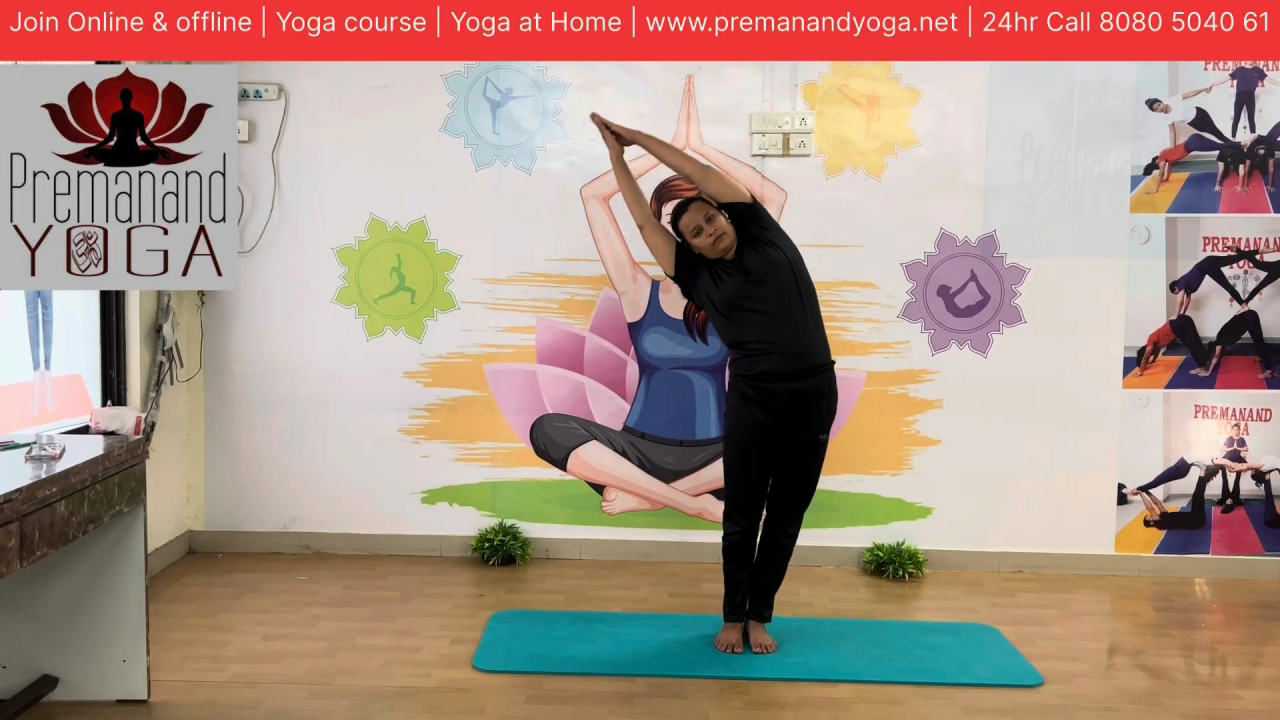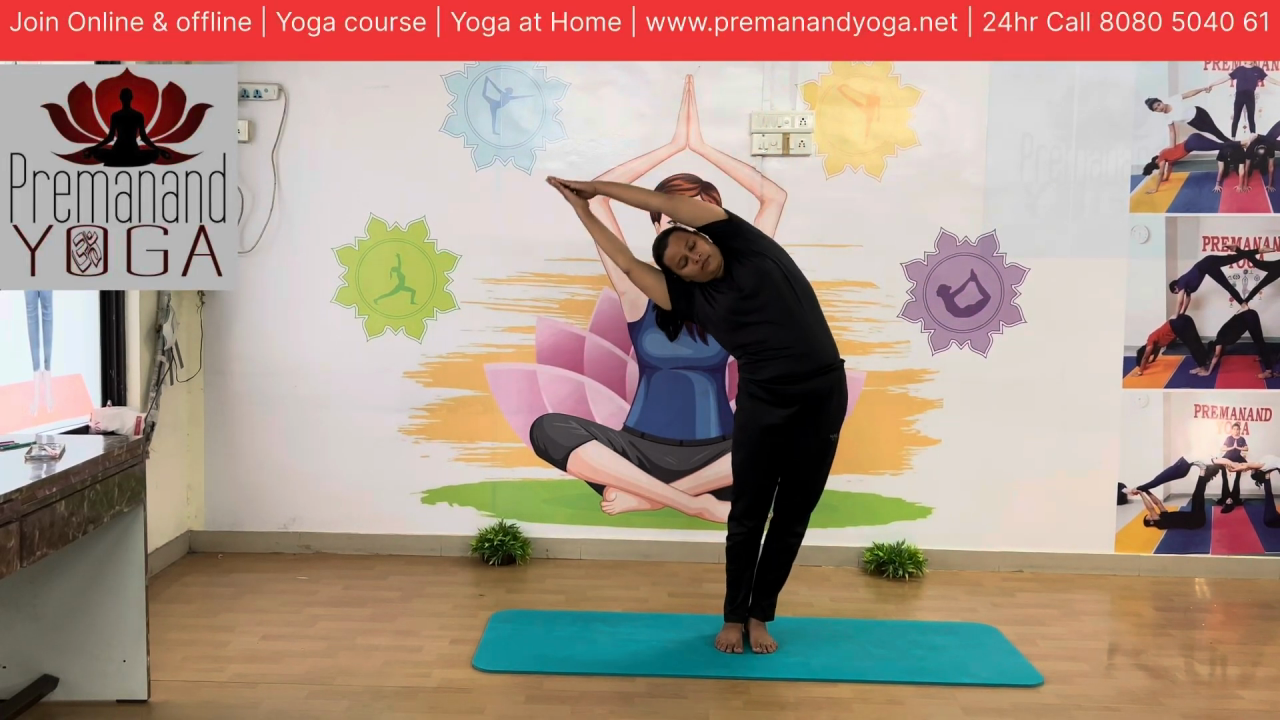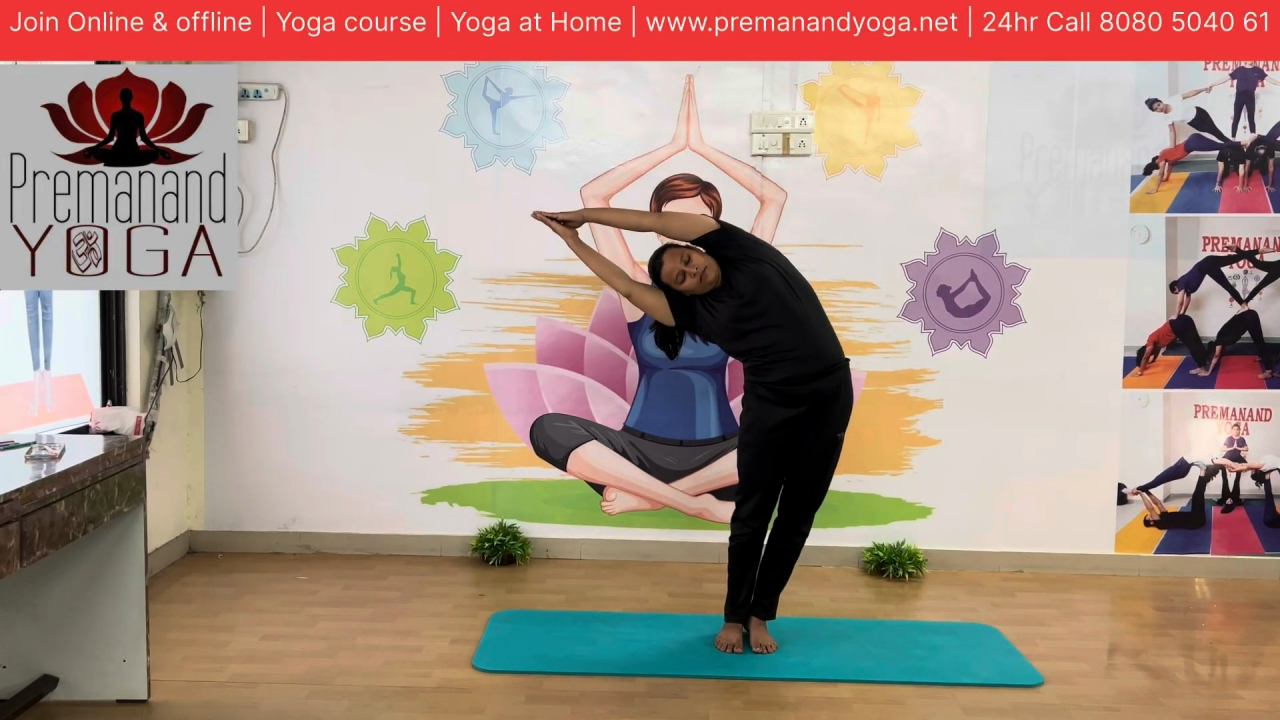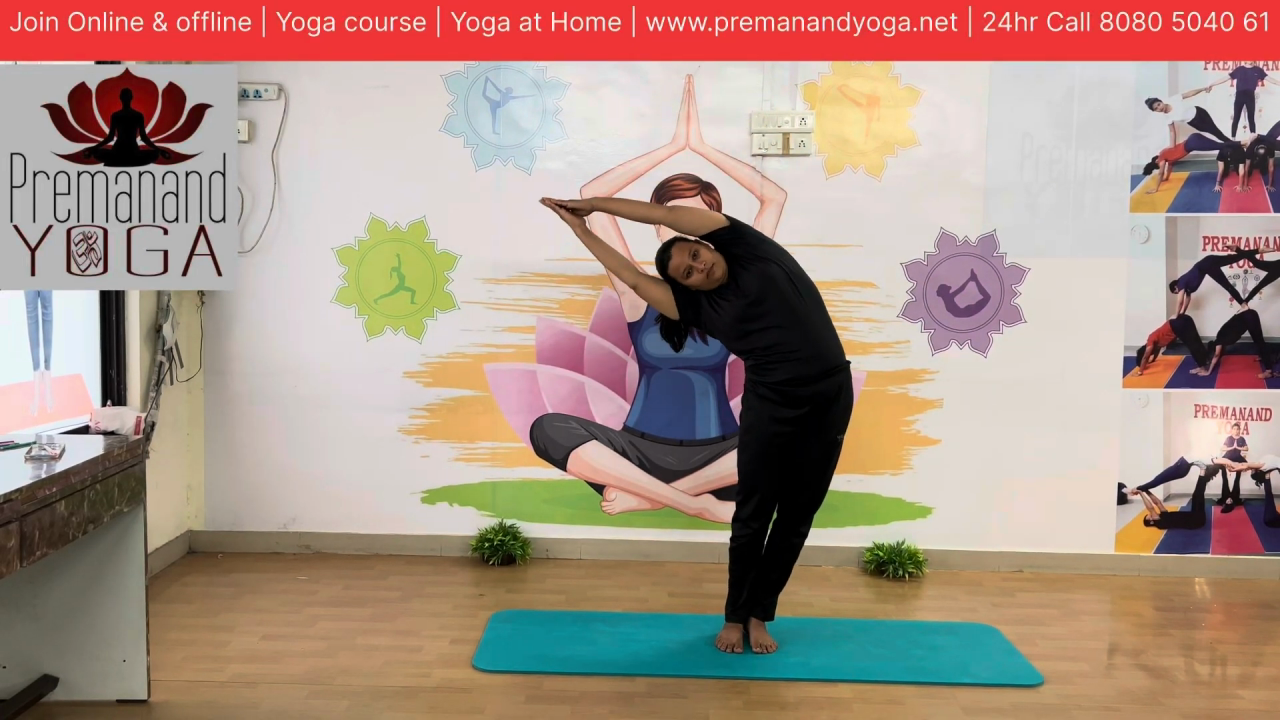
dt=0.3s
person 1, frame 1
left shoulder: (762, 233)
right shoulder: (697, 274)
left elbow: (701, 173)
right elbow: (645, 223)
left wrist: (642, 137)
right wrist: (618, 155)
left hip: (813, 391)
right hip: (755, 398)
left knee: (787, 513)
right knee: (742, 514)
left ankle: (759, 615)
right ankle: (733, 616)
person 1, frame 2
left shoulder: (743, 242)
right shoulder: (694, 299)
left elbow: (667, 203)
right elbow: (629, 266)
left wrist: (601, 186)
right wrist: (583, 209)
left hip: (824, 392)
right hip: (764, 401)
left knee: (793, 515)
right knee: (747, 515)
left ankle: (759, 616)
right ankle: (733, 617)
person 1, frame 3
left shoulder: (739, 250)
right shoulder: (695, 310)
left elbow: (657, 223)
right elbow: (628, 287)
right wrist: (574, 237)
left hip: (830, 392)
right hip: (772, 401)
left knee: (797, 516)
right knee: (752, 515)
left ankle: (760, 615)
right ankle: (734, 616)
person 1, frame 4
left shoulder: (747, 247)
right shoulder: (700, 306)
left elbow: (668, 216)
right elbow: (634, 279)
right wrist: (581, 227)
left hip: (831, 394)
right hip: (771, 403)
left knee: (798, 515)
right knee: (753, 514)
left ankle: (759, 615)
right ankle: (734, 616)
person 2, frame 1
right shoulder: (638, 291)
left elbow: (774, 198)
right elbow: (593, 196)
left wrist: (700, 147)
right wrist: (671, 148)
left hip: (713, 456)
right hip: (642, 452)
right knee: (548, 430)
left ankle: (646, 495)
right ankle: (696, 503)
person 2, frame 2
right shoulder: (638, 290)
left elbow: (774, 198)
right elbow: (593, 195)
left wrist: (700, 146)
right wrist: (673, 145)
left hip: (714, 456)
right hip: (642, 452)
right knee: (548, 430)
left ankle: (647, 496)
right ankle: (697, 504)
person 2, frame 3
right shoulder: (639, 290)
left elbow: (775, 198)
right elbow: (593, 195)
left wrist: (700, 146)
right wrist: (673, 146)
left hip: (714, 454)
right hip: (642, 452)
right knee: (549, 429)
left ankle: (647, 495)
right ankle: (699, 503)
person 2, frame 4
right shoulder: (638, 291)
left elbow: (774, 198)
right elbow: (591, 197)
left wrist: (700, 146)
right wrist: (673, 146)
left hip: (713, 456)
right hip: (642, 452)
right knee: (547, 430)
left ankle: (646, 496)
right ankle: (698, 503)
